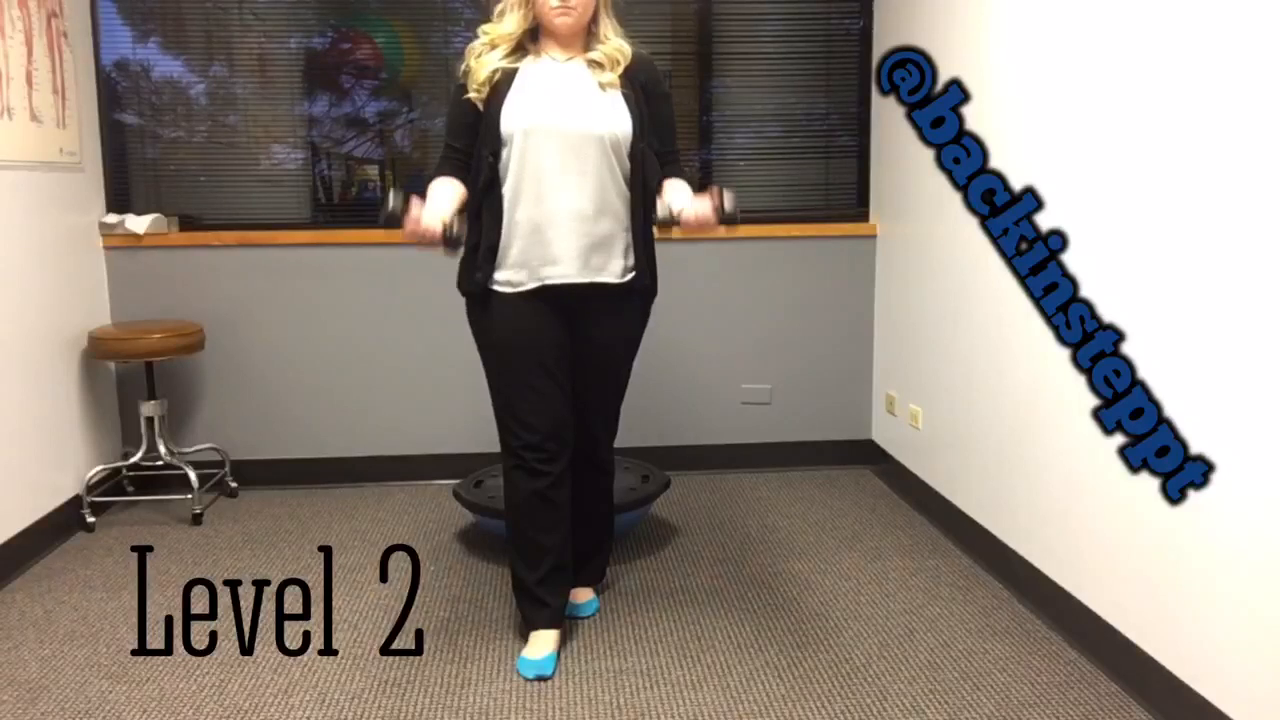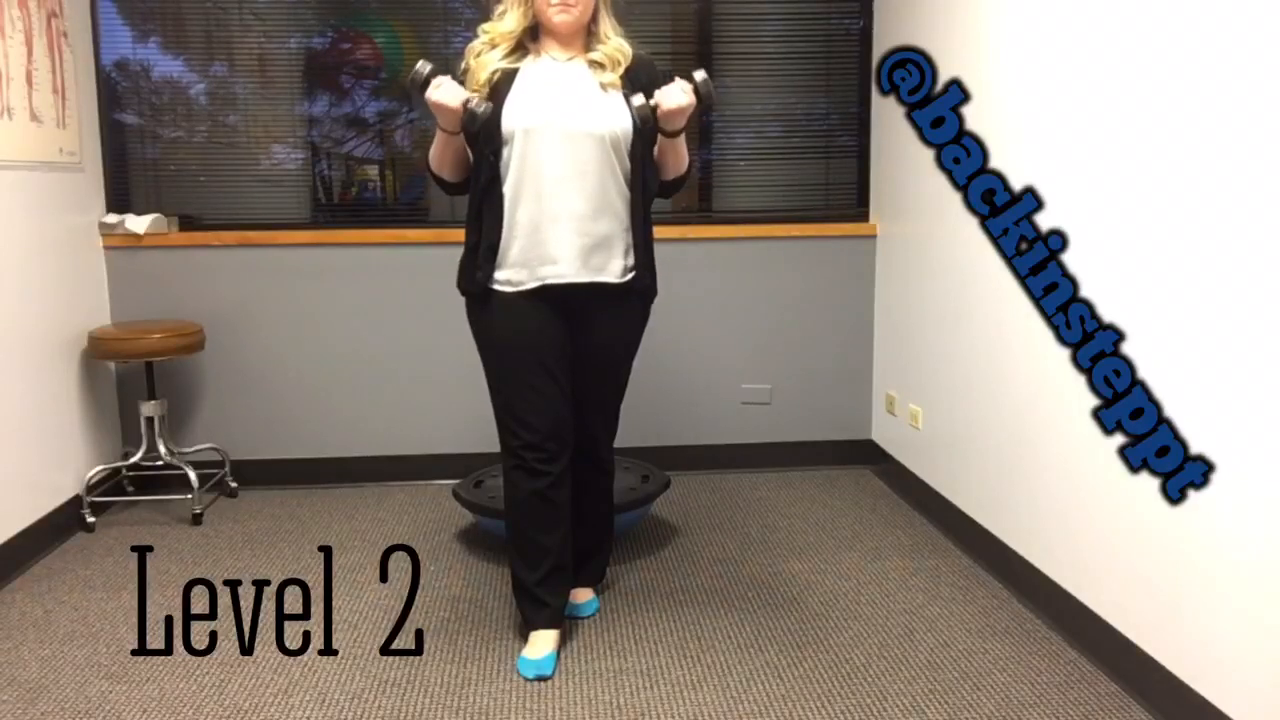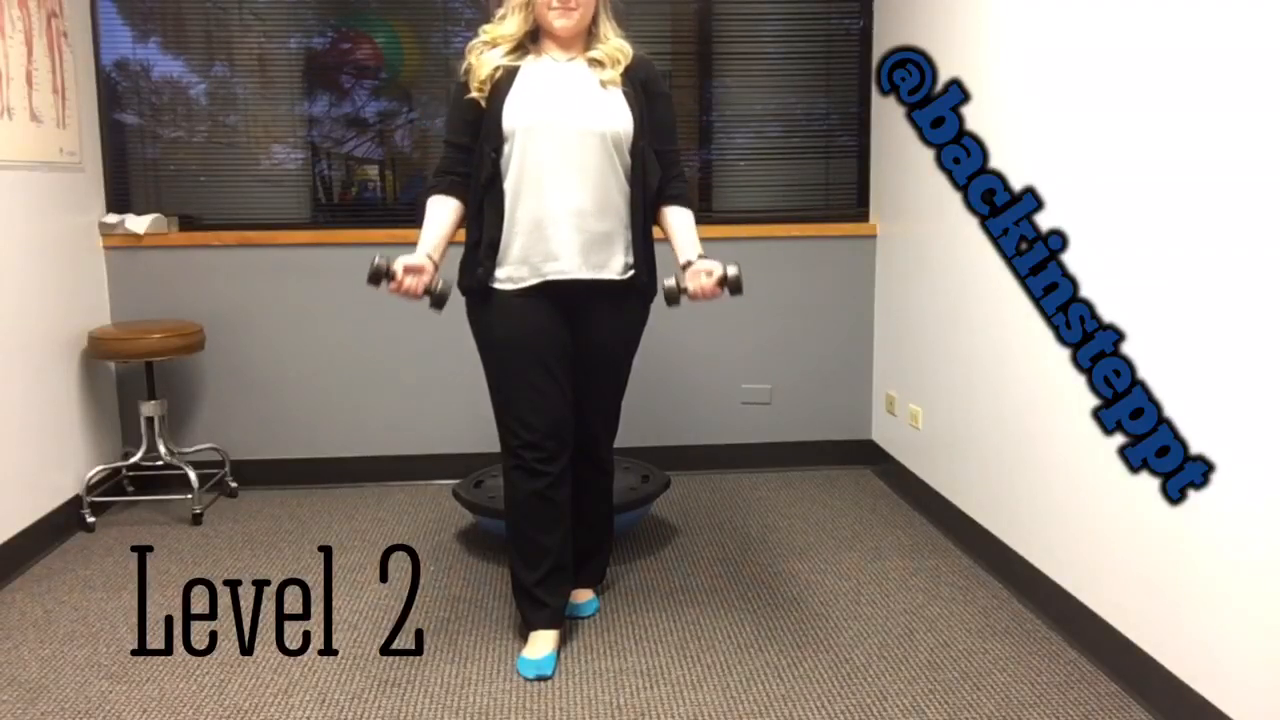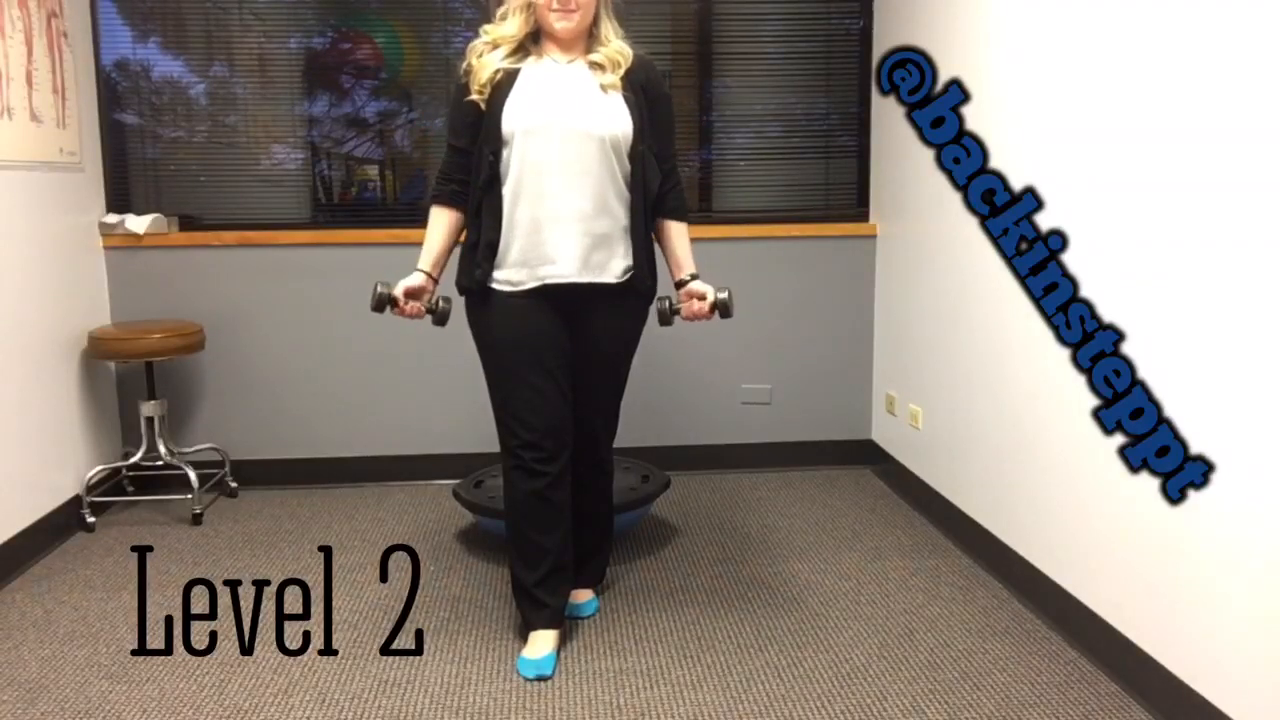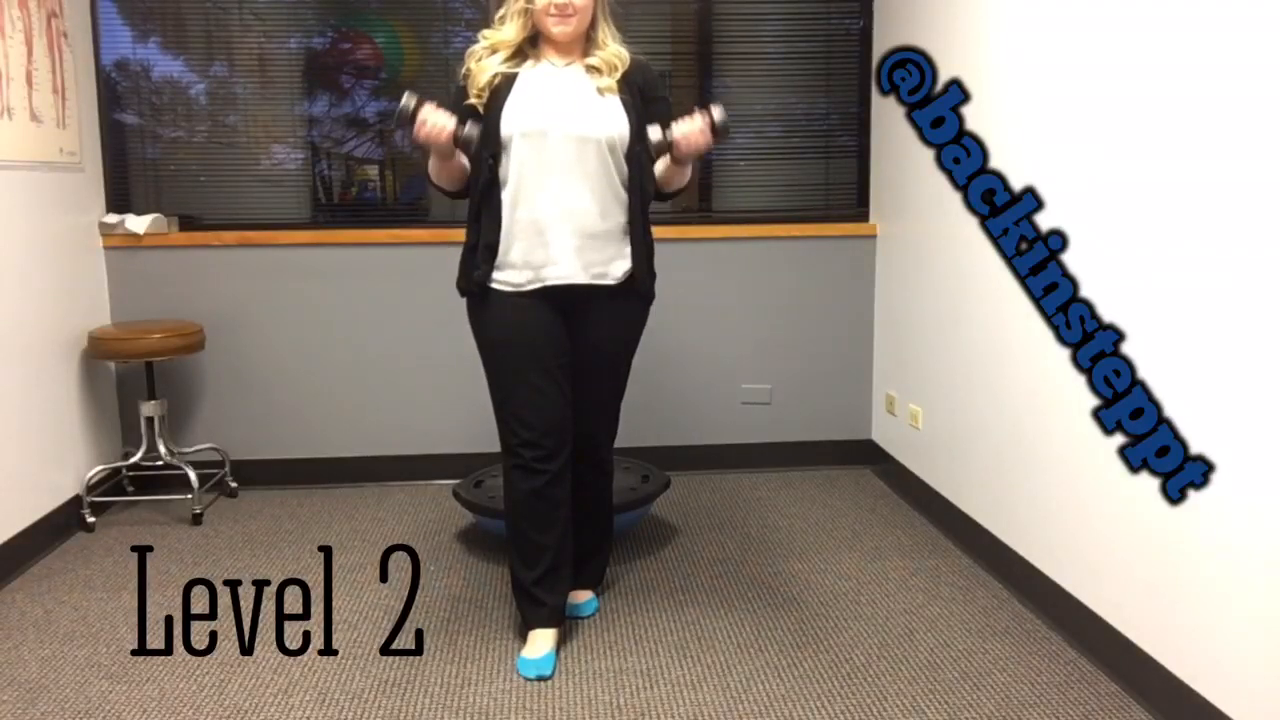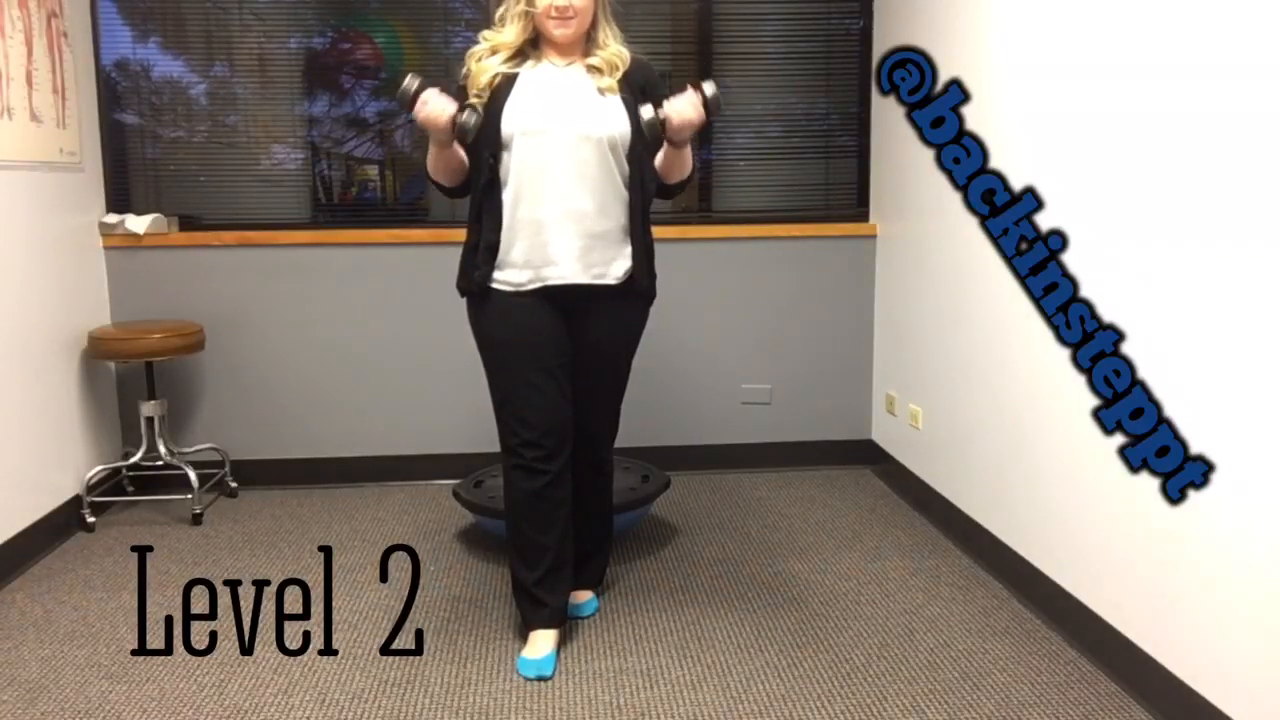
dt=0.5s
person 1, frame 1
left shoulder: (635, 72)
right shoulder: (489, 70)
left elbow: (663, 172)
right elbow: (458, 168)
left wrist: (686, 203)
right wrist: (436, 210)
left hip: (611, 289)
right hip: (514, 291)
left knee: (594, 440)
right knee: (534, 447)
left ankle: (585, 574)
right ankle: (542, 615)
person 1, frame 2
left shoulder: (633, 72)
right shoulder: (490, 68)
left elbow: (664, 177)
right elbow: (454, 173)
left wrist: (675, 131)
right wrist: (446, 129)
left hip: (611, 288)
right hip: (515, 289)
left knee: (593, 438)
right knee: (533, 447)
left ankle: (584, 575)
right ankle: (542, 615)
person 1, frame 3
left shoulder: (635, 74)
right shoulder: (489, 70)
left elbow: (666, 178)
right elbow: (455, 173)
left wrist: (692, 255)
right wrist: (427, 252)
left hip: (611, 287)
right hip: (515, 288)
left knee: (593, 439)
right knee: (533, 446)
left ankle: (584, 576)
right ankle: (542, 614)
person 1, frame 4
left shoulder: (636, 75)
right shoulder: (490, 70)
left elbow: (663, 184)
right elbow: (457, 179)
left wrist: (686, 274)
right wrist: (427, 270)
left hip: (610, 289)
right hip: (514, 290)
left knee: (593, 439)
right knee: (533, 447)
left ankle: (585, 577)
right ankle: (542, 615)
person 1, frame 5
left shoulder: (632, 77)
right shoulder: (489, 73)
left elbow: (660, 181)
right elbow: (457, 177)
left wrist: (684, 153)
right wrist: (439, 148)
left hip: (610, 289)
right hip: (514, 289)
left knee: (592, 439)
right knee: (532, 446)
left ankle: (583, 576)
right ankle: (541, 613)
person 1, frame 6
left shoulder: (633, 75)
right shoulder: (490, 73)
left elbow: (664, 178)
right elbow: (456, 177)
left wrist: (684, 140)
right wrist: (436, 137)
left hip: (610, 289)
right hip: (514, 290)
left knee: (593, 438)
right knee: (532, 446)
left ankle: (585, 577)
right ankle: (542, 614)
